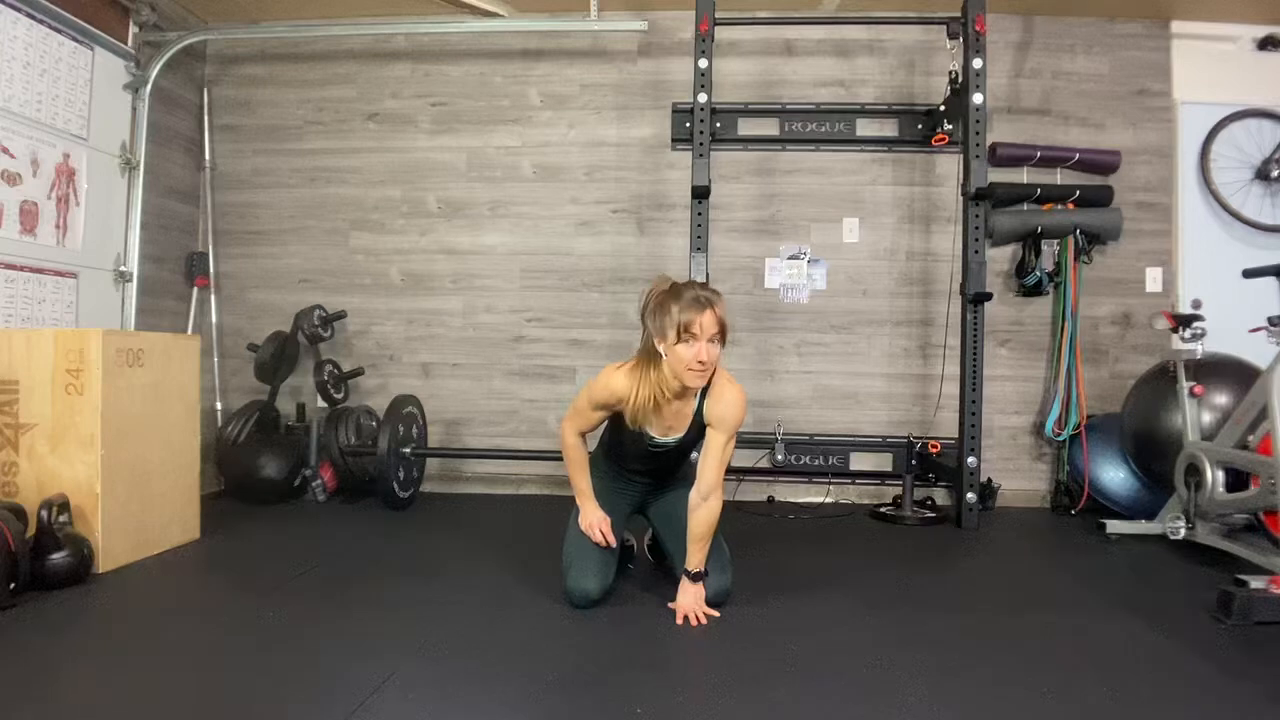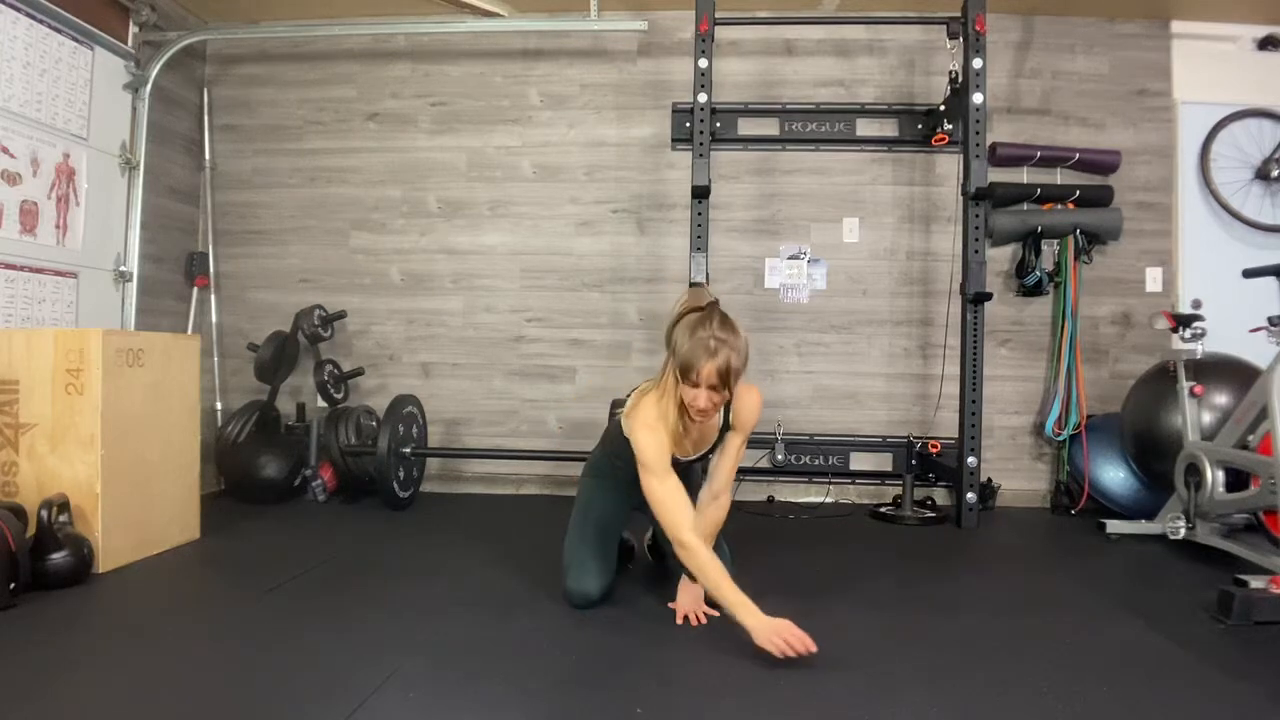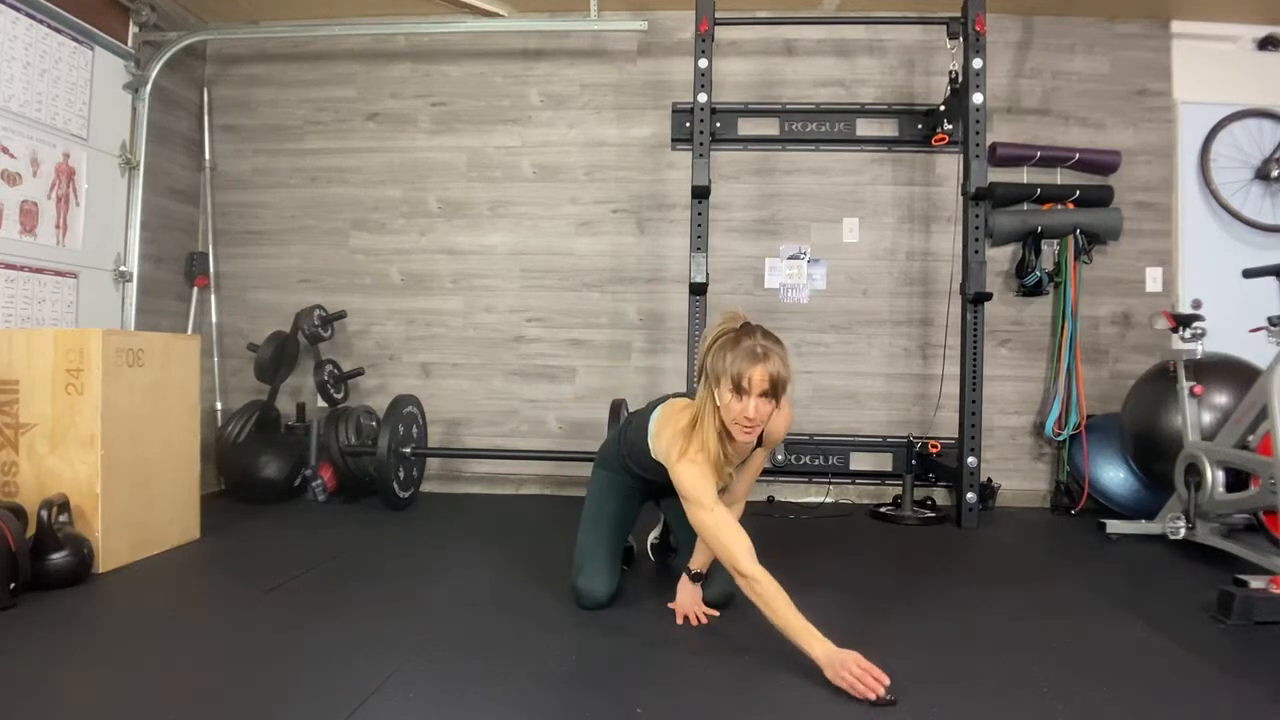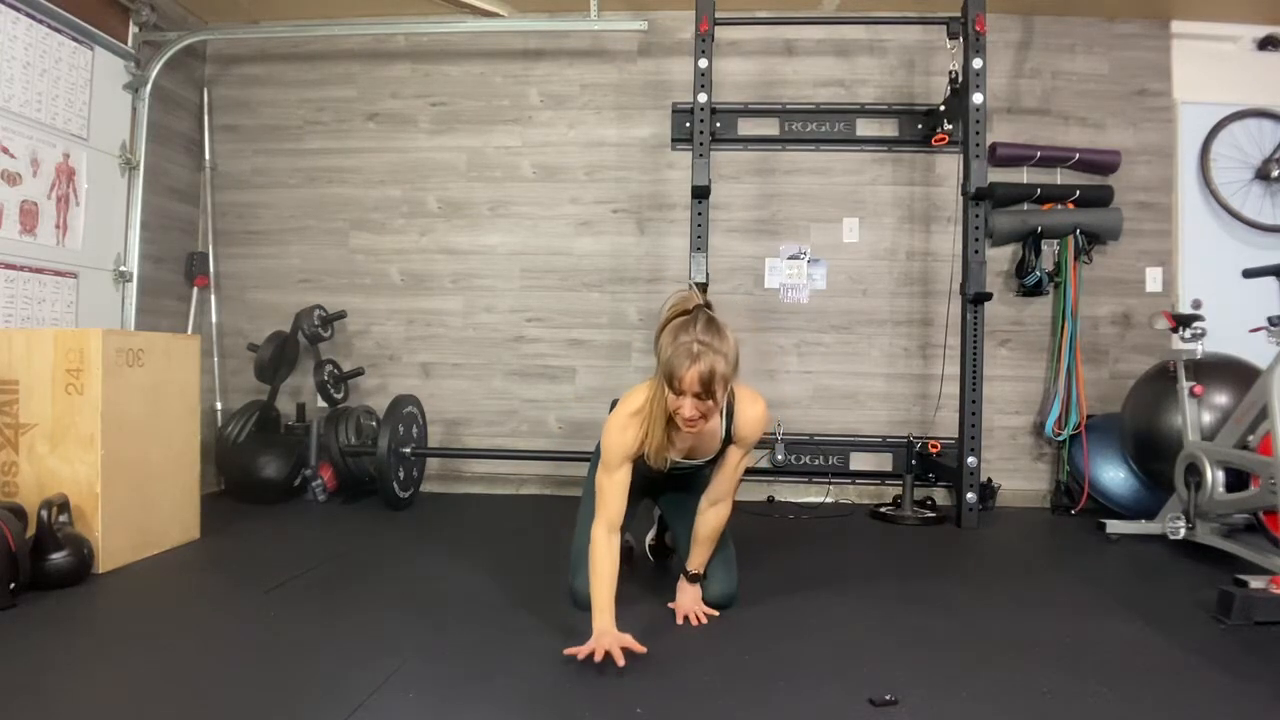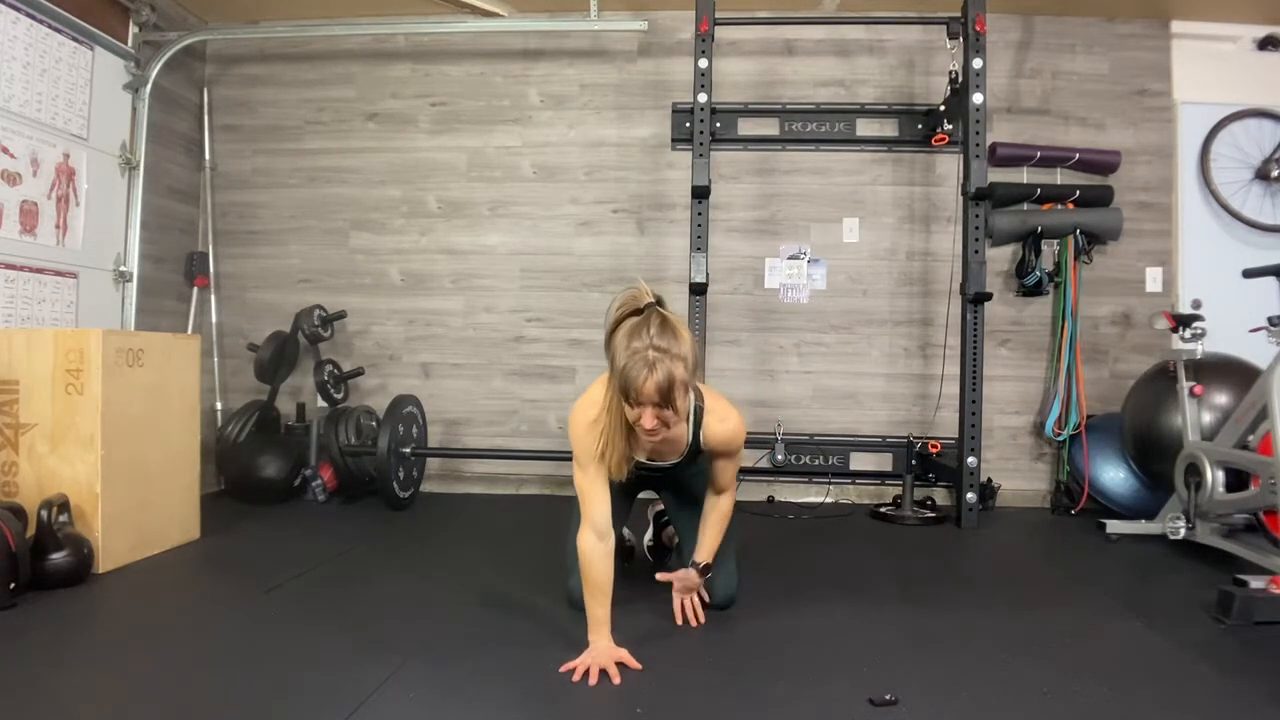
dt=1s
person 1, frame 1
left shoulder: (727, 398)
right shoulder: (620, 382)
left elbow: (707, 494)
right elbow: (571, 430)
left wrist: (692, 575)
right wrist: (587, 504)
left hip: (673, 480)
right hip: (613, 477)
left knee: (714, 588)
right knee: (584, 591)
left ankle: (660, 544)
right ankle: (617, 545)
person 1, frame 2
left shoulder: (746, 404)
right shoulder: (649, 419)
left elbow: (717, 497)
right elbow: (686, 539)
left wrist: (691, 576)
right wrist: (756, 622)
left hip: (678, 477)
right hip: (615, 477)
left knee: (708, 585)
right knee: (583, 591)
left ankle: (659, 545)
right ankle: (618, 544)
person 1, frame 3
left shoulder: (774, 424)
right shoulder: (688, 443)
left elbow: (731, 505)
right elbow: (747, 571)
left wrist: (692, 575)
right wrist: (827, 655)
right hip: (626, 469)
left knee: (719, 584)
right knee: (594, 593)
left ankle: (670, 537)
right ankle: (620, 537)
person 1, frame 4
left shoulder: (749, 414)
right shoulder: (631, 417)
left elbow: (717, 502)
right elbow: (605, 526)
left wrist: (691, 578)
right wrist: (604, 626)
left hip: (690, 478)
right hip: (628, 470)
left knee: (719, 592)
right knee: (585, 593)
left ankle: (668, 535)
right ankle: (638, 542)
person 1, frame 5
left shoulder: (721, 422)
right shoulder: (590, 415)
left elbow: (722, 492)
right elbow: (594, 531)
left wrist: (697, 567)
right wrist: (600, 639)
left hip: (685, 472)
right hip: (618, 471)
left knee: (719, 593)
right knee: (581, 594)
left ankle: (666, 527)
right ankle: (623, 543)
